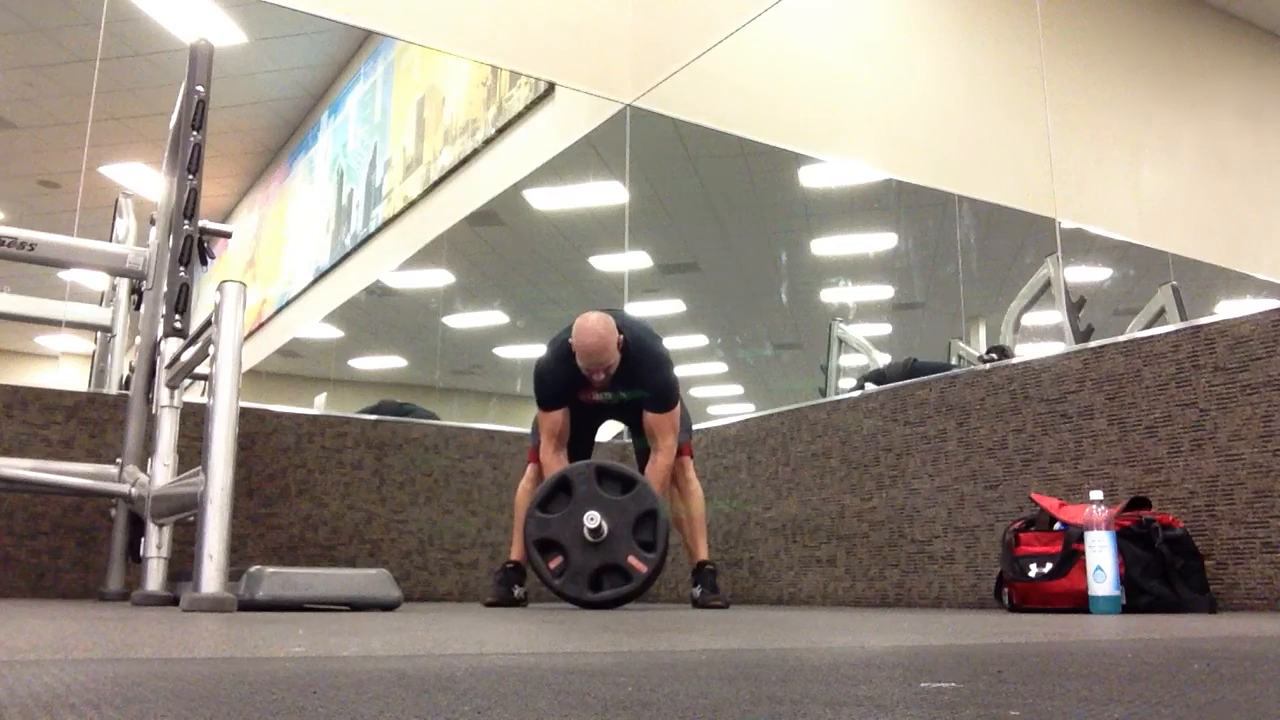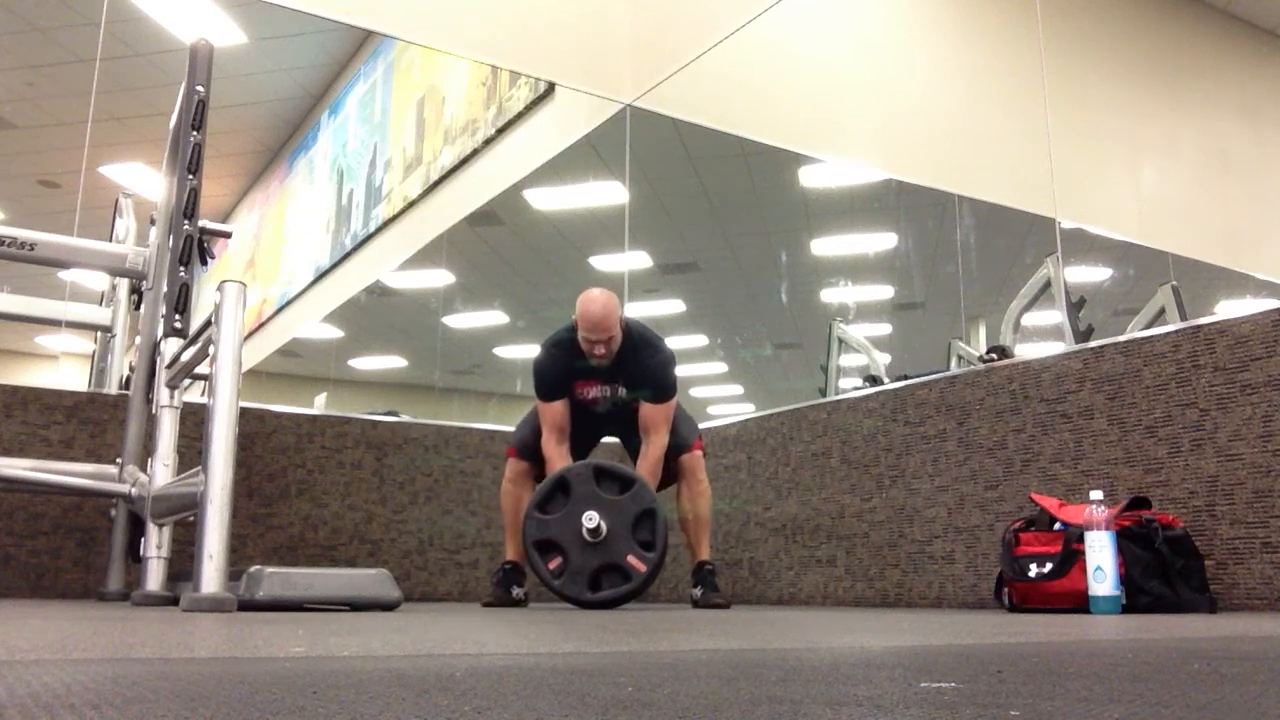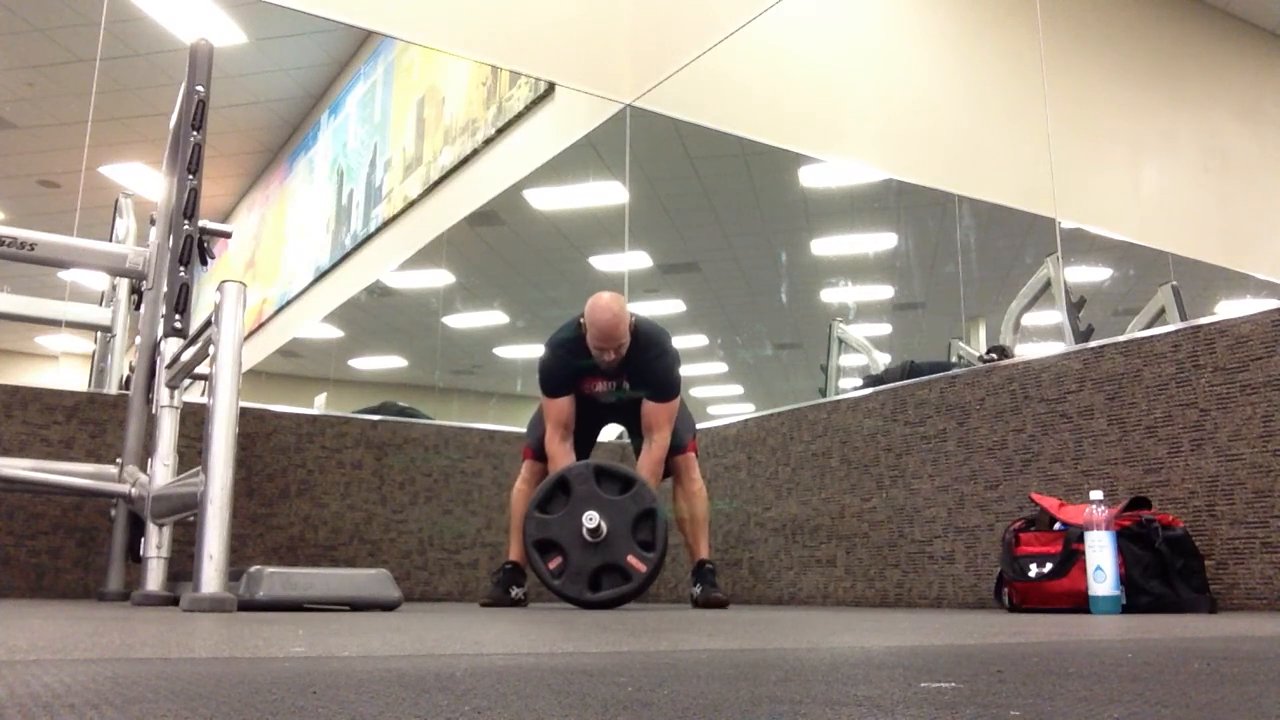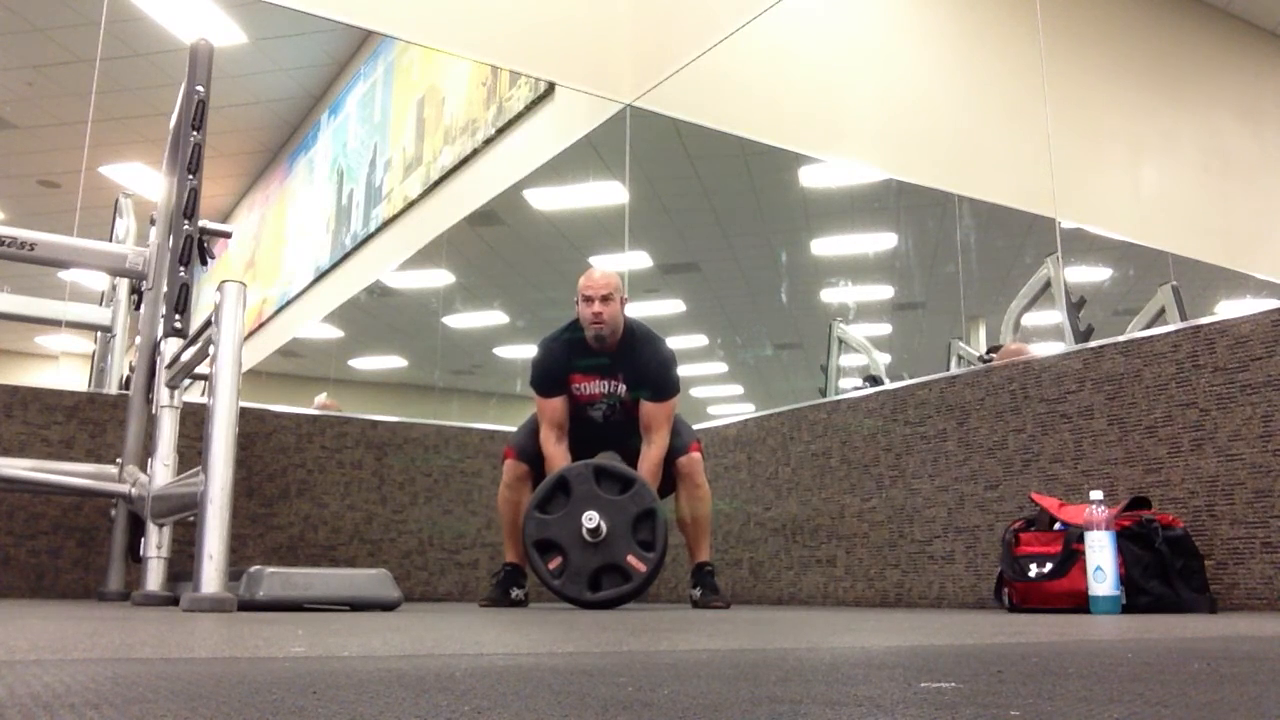
dt=1s
person 1, frame 1
left shoulder: (652, 359)
right shoulder: (551, 366)
left elbow: (663, 448)
right elbow: (553, 449)
left hip: (641, 394)
right hip: (578, 398)
left knee: (681, 464)
right knee: (537, 467)
left ankle: (704, 576)
right ankle: (512, 575)
person 1, frame 2
left shoulder: (653, 353)
right shoulder: (553, 356)
left elbow: (654, 439)
right elbow: (555, 440)
left hip: (640, 411)
right hip: (576, 411)
left knee: (692, 461)
right knee: (519, 464)
left ankle: (704, 576)
right ankle: (511, 576)
person 1, frame 3
left shoulder: (658, 349)
right shoulder: (560, 349)
left elbow: (656, 438)
right elbow: (559, 436)
left hip: (645, 400)
right hip: (579, 400)
left knee: (685, 461)
right knee: (533, 466)
left ankle: (703, 575)
right ankle: (512, 575)
person 1, frame 4
left shoulder: (654, 353)
right shoulder: (553, 351)
left elbow: (654, 439)
right elbow: (553, 435)
left hip: (636, 422)
right hip: (575, 422)
left knee: (690, 463)
right knee: (515, 466)
left ankle: (703, 577)
right ankle: (512, 577)
